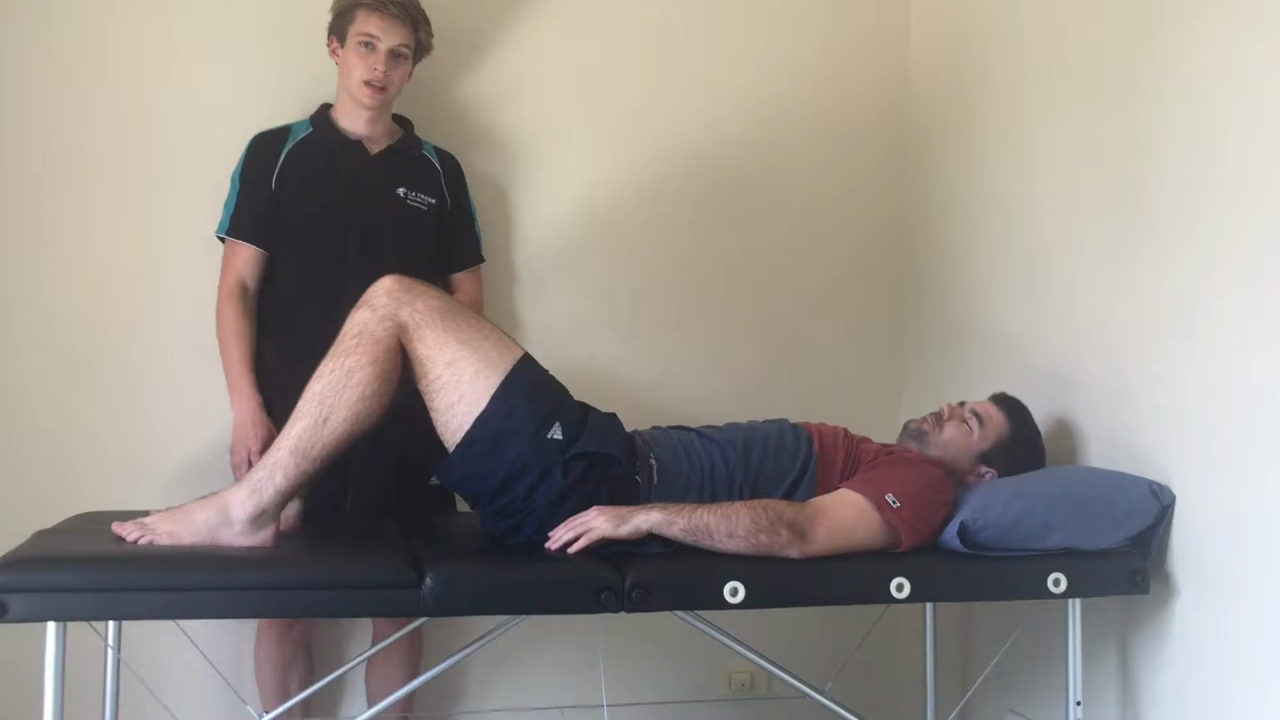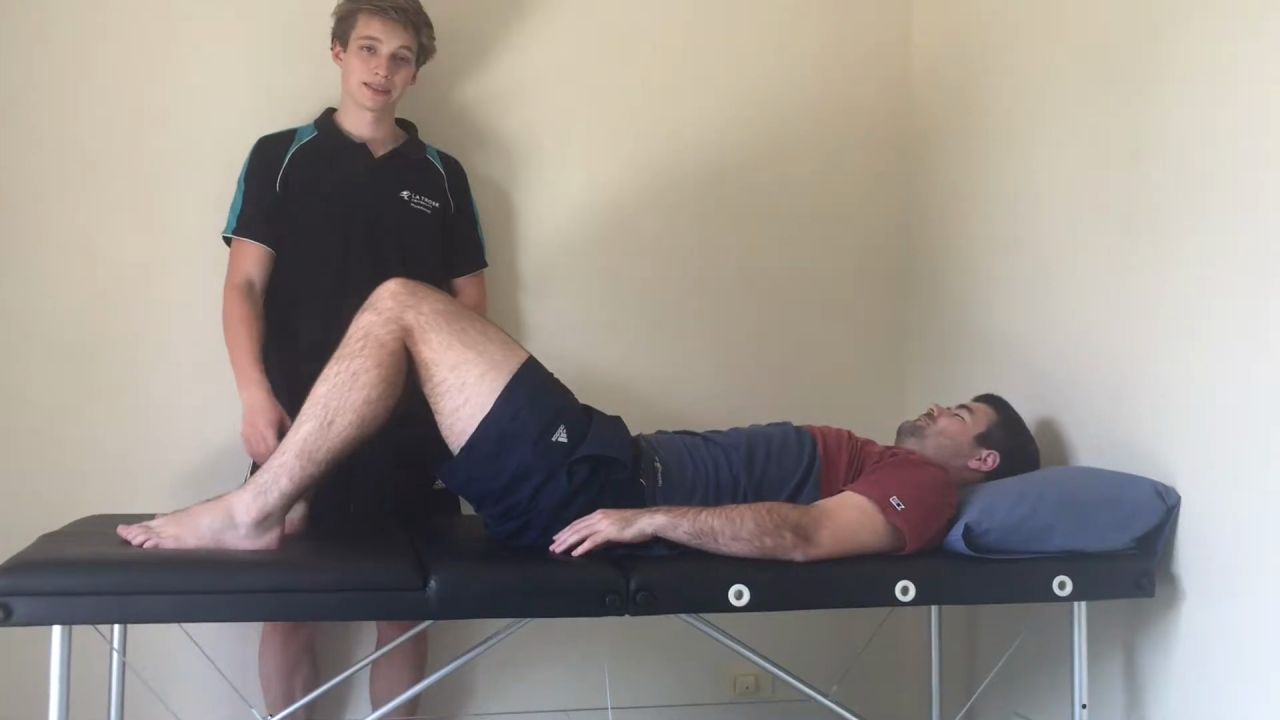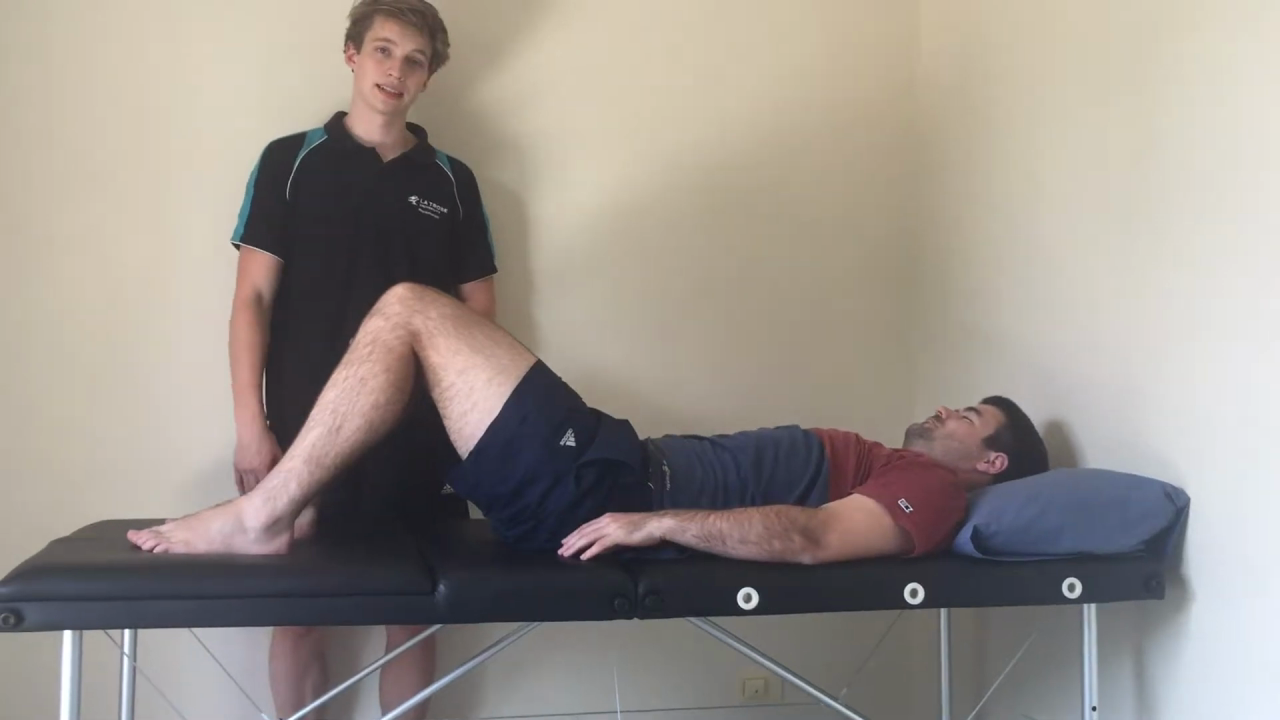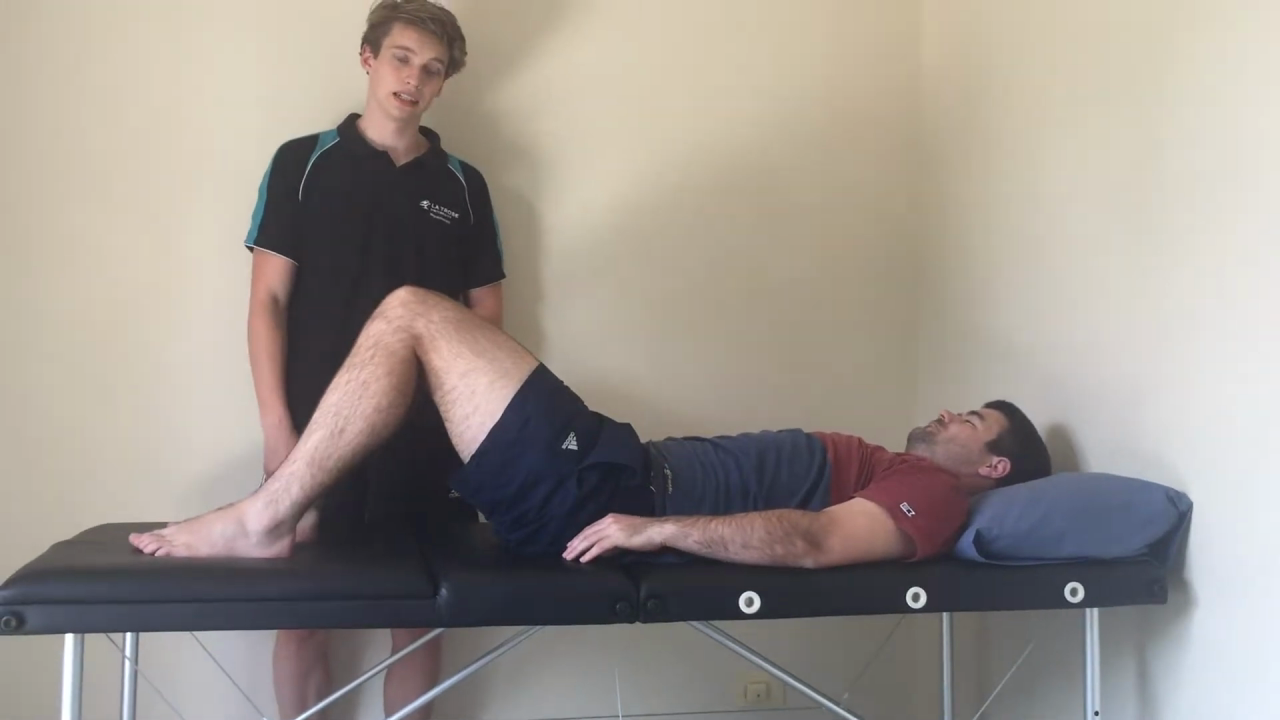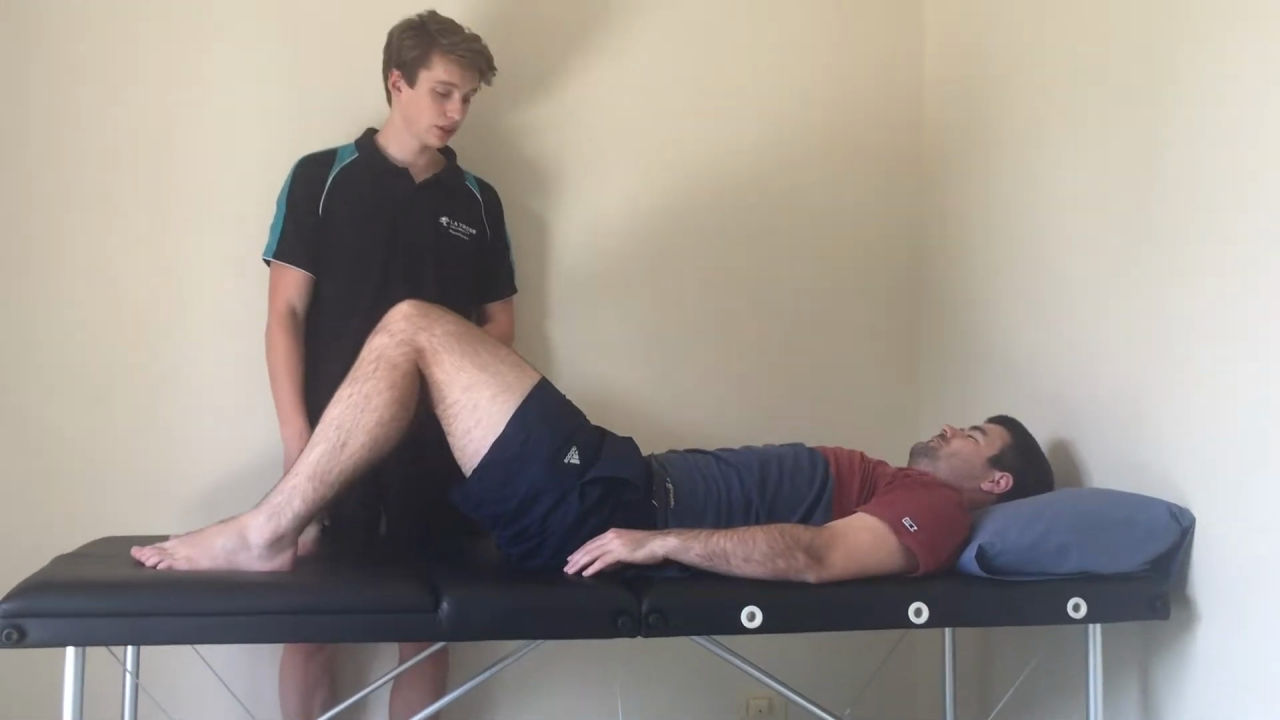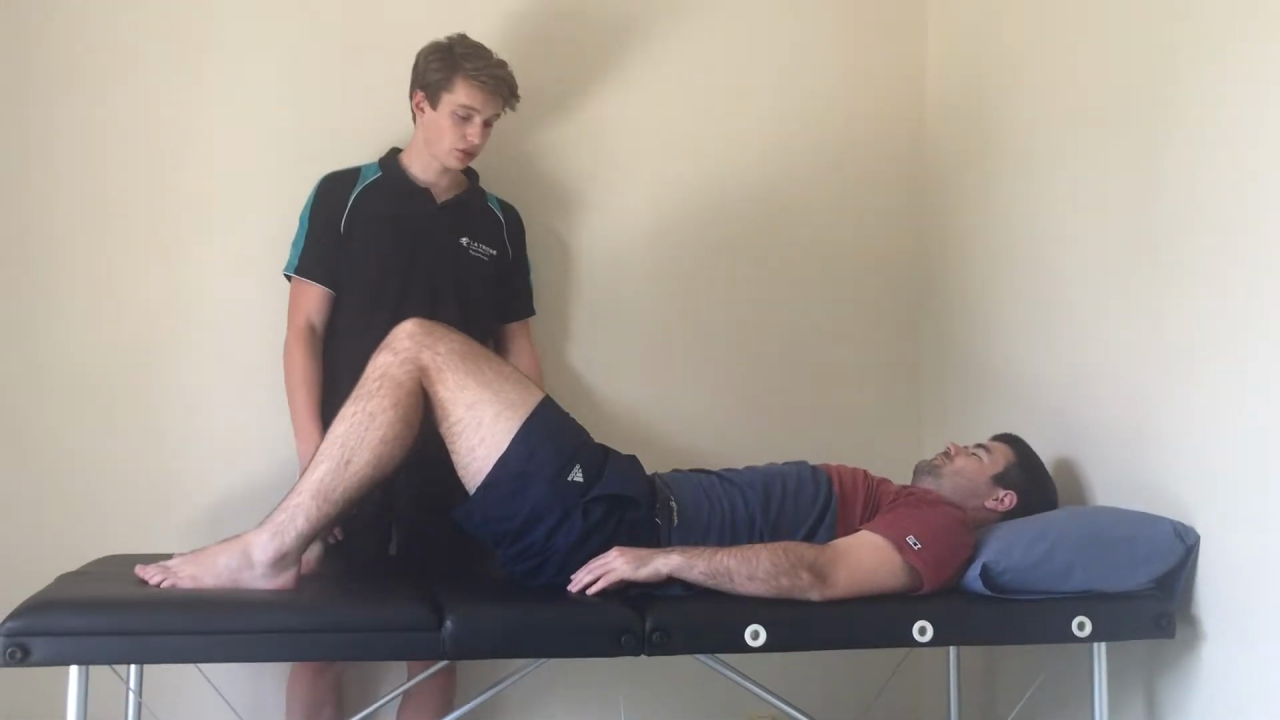
dt=0.5s
person 1, frame 1
left shoulder: (917, 486)
right shoulder: (876, 461)
left elbow: (795, 532)
left wrist: (643, 514)
left hip: (590, 483)
right hip: (609, 466)
left knee: (395, 301)
right knee: (402, 310)
left ankle: (247, 508)
right ankle: (264, 500)
person 1, frame 2
left shoulder: (922, 488)
right shoulder: (877, 467)
left elbow: (800, 535)
left wrist: (648, 518)
left hip: (595, 486)
right hip: (616, 469)
left knee: (402, 304)
right knee: (406, 318)
left ankle: (253, 510)
right ankle: (276, 502)
person 1, frame 3
left shoulder: (928, 492)
right shoulder: (885, 470)
left elbow: (809, 539)
left wrist: (654, 522)
left hip: (604, 492)
right hip: (626, 473)
left knee: (411, 309)
right knee: (418, 316)
left ankle: (262, 516)
right ankle: (281, 508)
person 1, frame 4
left shoulder: (932, 497)
right shoulder: (890, 474)
left elbow: (810, 542)
left wrist: (657, 528)
left hip: (607, 493)
right hip: (630, 477)
left knee: (412, 312)
right knee: (420, 326)
left ankle: (265, 518)
right ankle: (286, 511)
person 1, frame 5
left shoulder: (934, 512)
right shoulder: (888, 487)
left elbow: (813, 557)
left wrist: (659, 540)
left hip: (609, 508)
right hip: (631, 491)
left knee: (414, 327)
right knee: (423, 337)
left ankle: (267, 531)
right ankle: (284, 524)
person 1, frame 6
left shoulder: (936, 530)
right shoulder: (896, 508)
left elbow: (816, 575)
left wrist: (661, 559)
left hip: (615, 527)
right hip: (634, 507)
left knee: (418, 344)
right knee: (423, 355)
left ankle: (271, 550)
right ankle: (291, 543)
person 2, frame 1
left shoulder: (437, 170)
right shoulder: (274, 154)
left elbow: (467, 295)
right elbow: (237, 287)
right wrist: (248, 405)
left hip: (407, 422)
right hip: (297, 417)
person 2, frame 2
left shoulder: (440, 174)
right shoulder: (279, 157)
left elbow: (470, 299)
right elbow: (244, 283)
right wrist: (256, 393)
left hip: (411, 425)
right hip: (304, 420)
person 2, frame 3
left shoulder: (450, 179)
right shoulder: (289, 162)
left elbow: (479, 305)
right elbow: (253, 298)
right wrist: (250, 423)
left hip: (420, 429)
right hip: (309, 424)
person 2, frame 4
left shoulder: (461, 184)
right shoulder: (303, 163)
left elbow: (487, 310)
right elbow: (268, 301)
right wrist: (277, 425)
left hip: (427, 433)
right hip: (321, 428)
person 2, frame 5
left shoulder: (477, 200)
right shoulder: (322, 178)
left elbow: (498, 321)
right elbow: (286, 315)
right wrist: (297, 440)
left hip: (440, 444)
person 2, frame 6
left shoulder: (499, 221)
right shoulder: (343, 196)
left elbow: (516, 345)
right elbow: (305, 332)
right wrist: (312, 456)
left hip: (455, 463)
